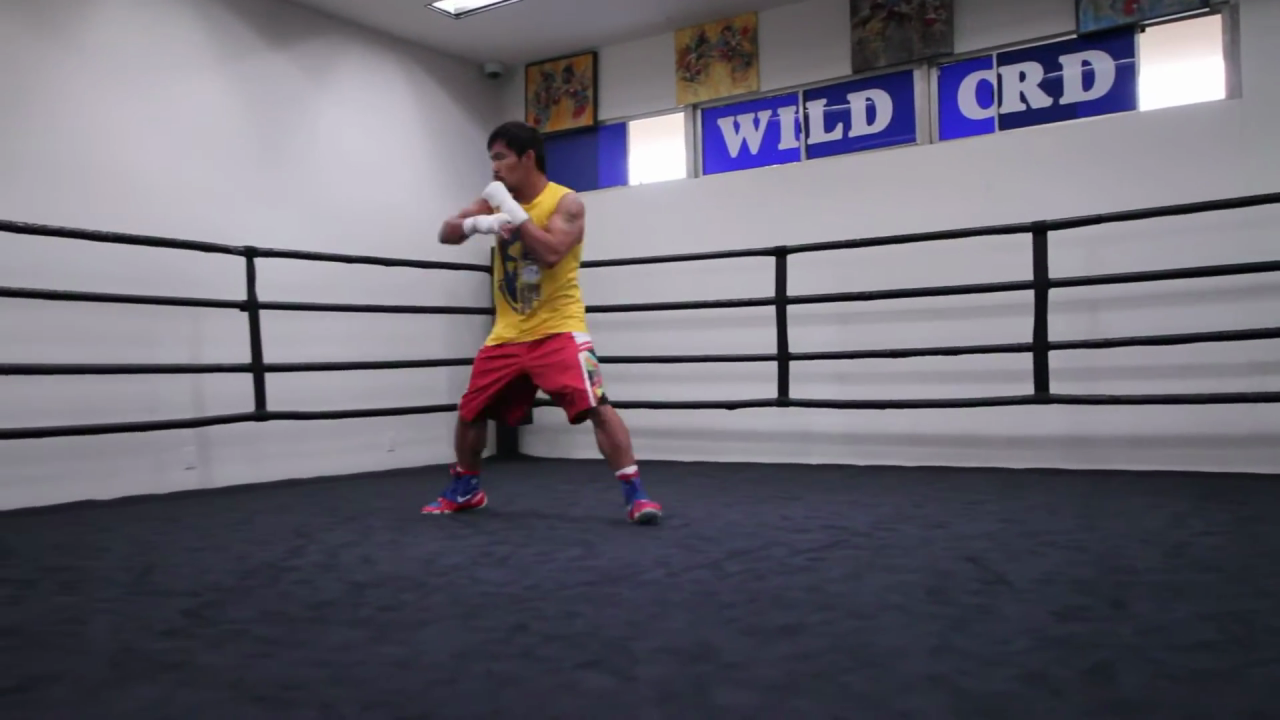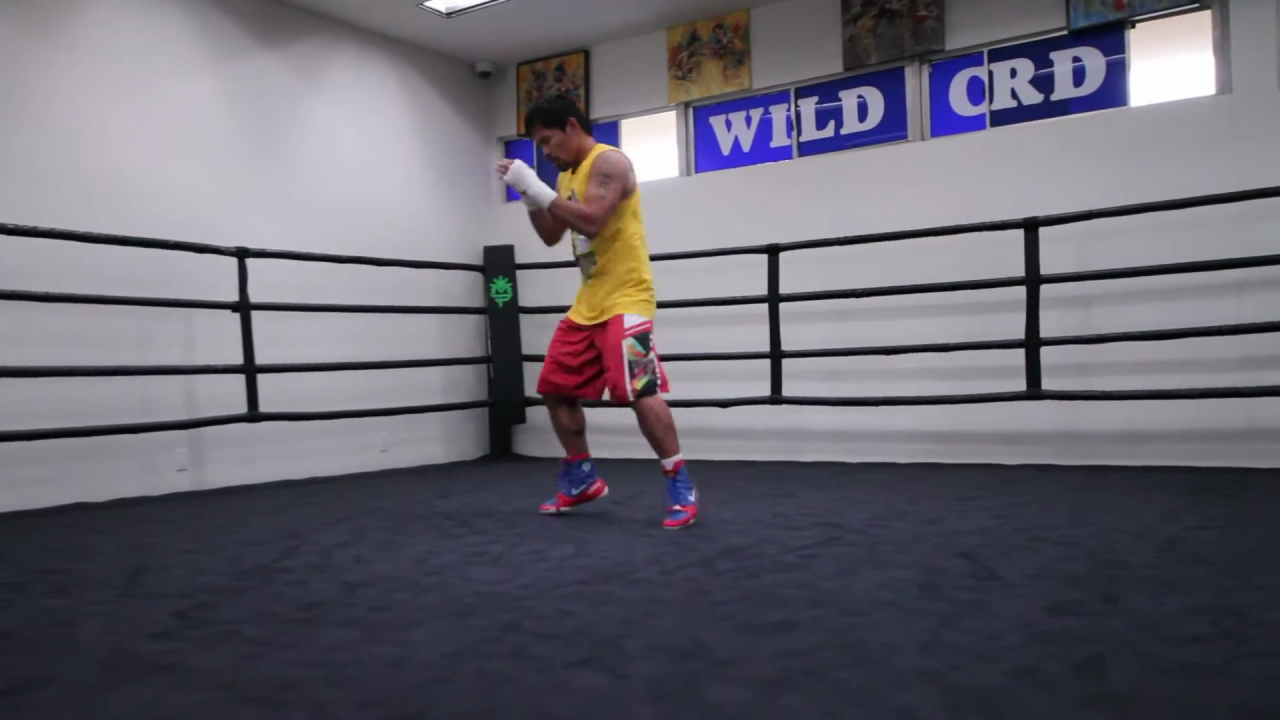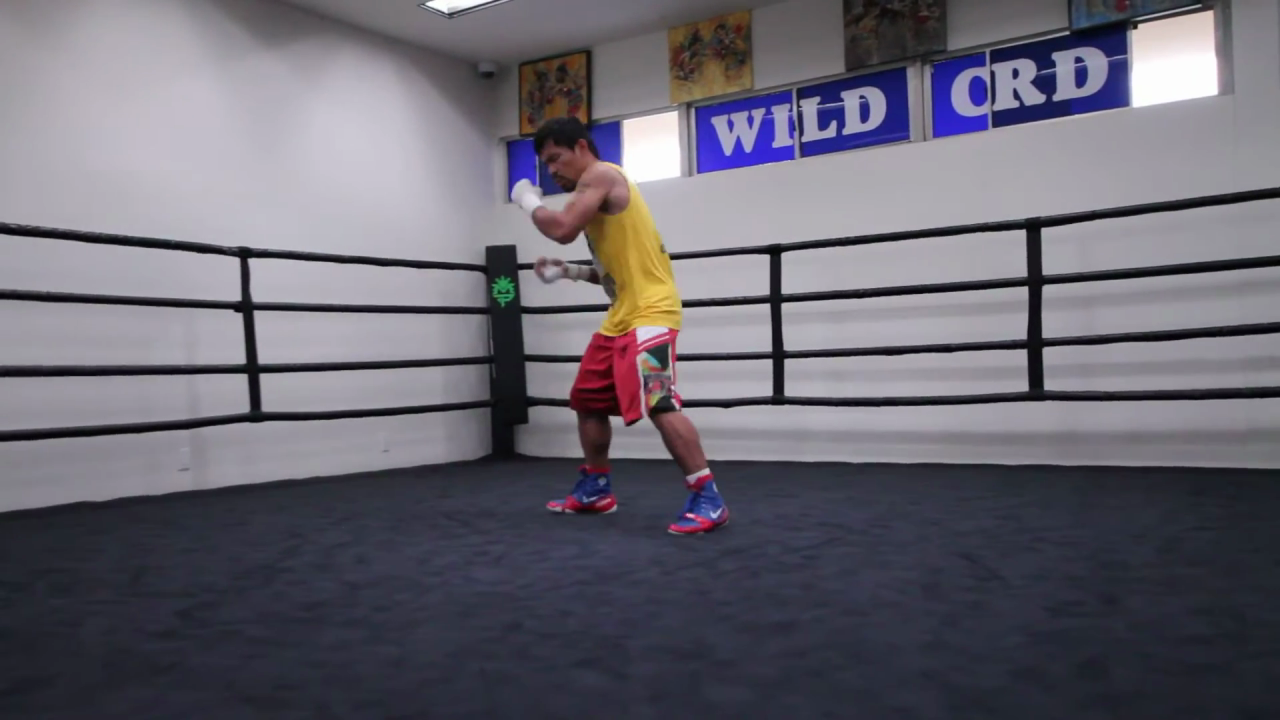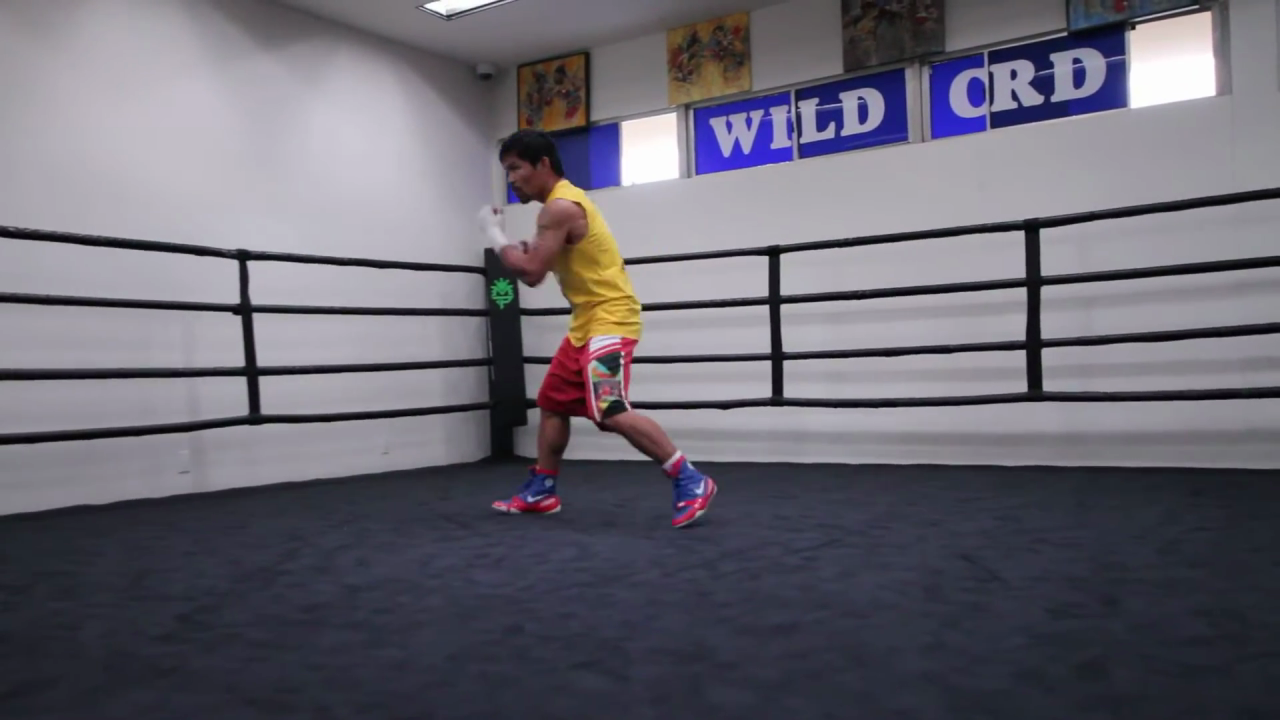
dt=0.5s
person 1, frame 1
left shoulder: (566, 201)
right shoulder: (495, 198)
left elbow: (555, 249)
right elbow: (447, 234)
left wrist: (511, 211)
right wrist: (475, 223)
left hip: (559, 327)
right hip: (509, 333)
left knee: (592, 404)
right knee: (470, 413)
left ankle: (635, 492)
right ankle: (463, 489)
person 1, frame 2
left shoulder: (610, 162)
right shoulder: (568, 175)
left elbow: (590, 221)
right elbow: (551, 234)
left wrist: (534, 187)
right wrist: (525, 192)
left hip: (625, 303)
right hip: (587, 306)
left knee: (641, 394)
right knee: (554, 388)
left ankle: (681, 488)
right ankle: (582, 478)
person 1, frame 3
left shoulder: (601, 176)
right shoulder: (588, 192)
left elbow: (563, 226)
left wrist: (529, 203)
right wrist: (567, 271)
left hip: (649, 314)
right hip: (619, 319)
left knee: (659, 407)
right knee: (586, 400)
left ankle: (707, 501)
right ankle: (595, 489)
person 1, frame 4
left shoulder: (561, 207)
right shoulder: (558, 202)
left elbow: (532, 273)
right elbow: (541, 260)
left wrist: (496, 239)
right wrist: (509, 241)
left hip: (609, 321)
right hip: (585, 325)
left knee: (612, 413)
right knee: (551, 404)
left ankle: (691, 483)
right ankle: (540, 490)
